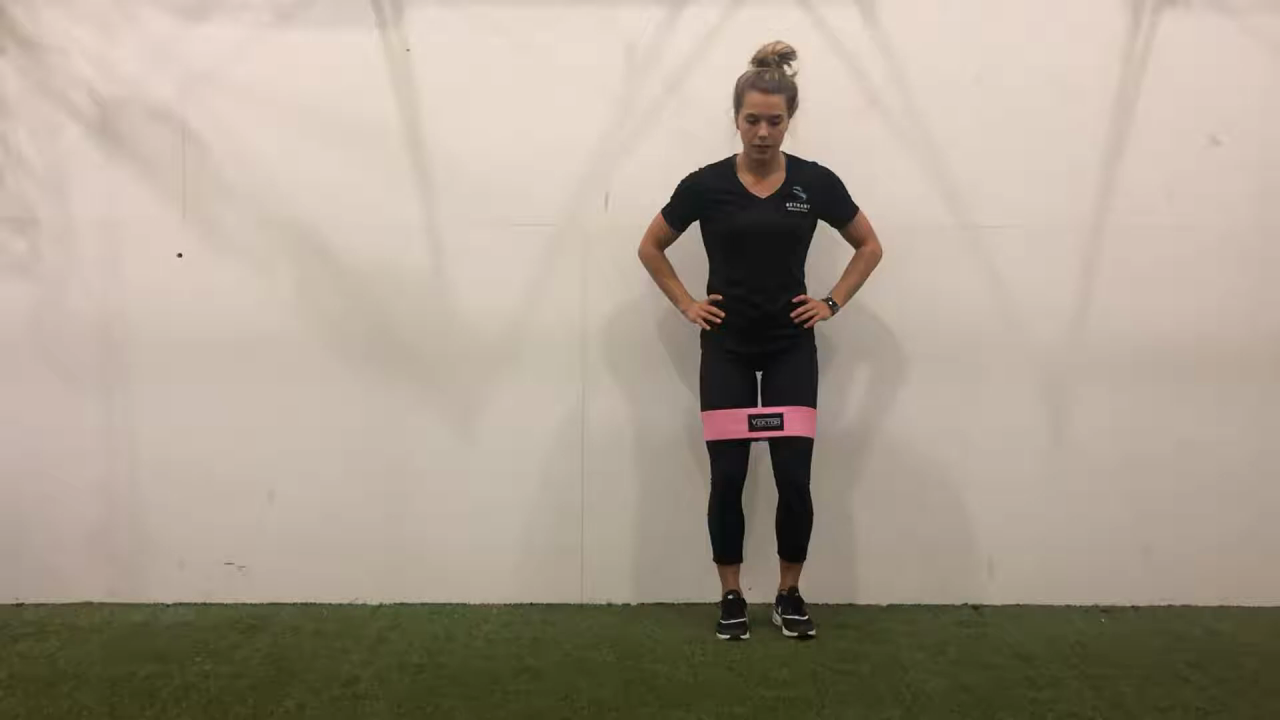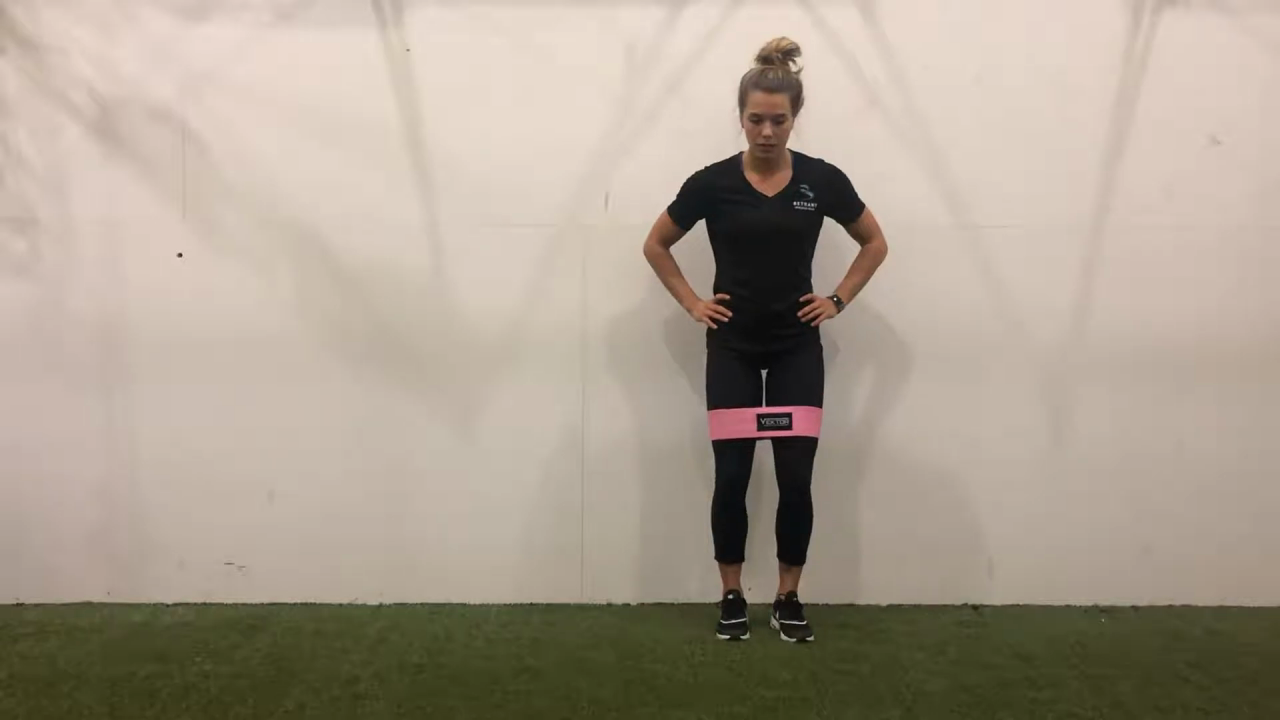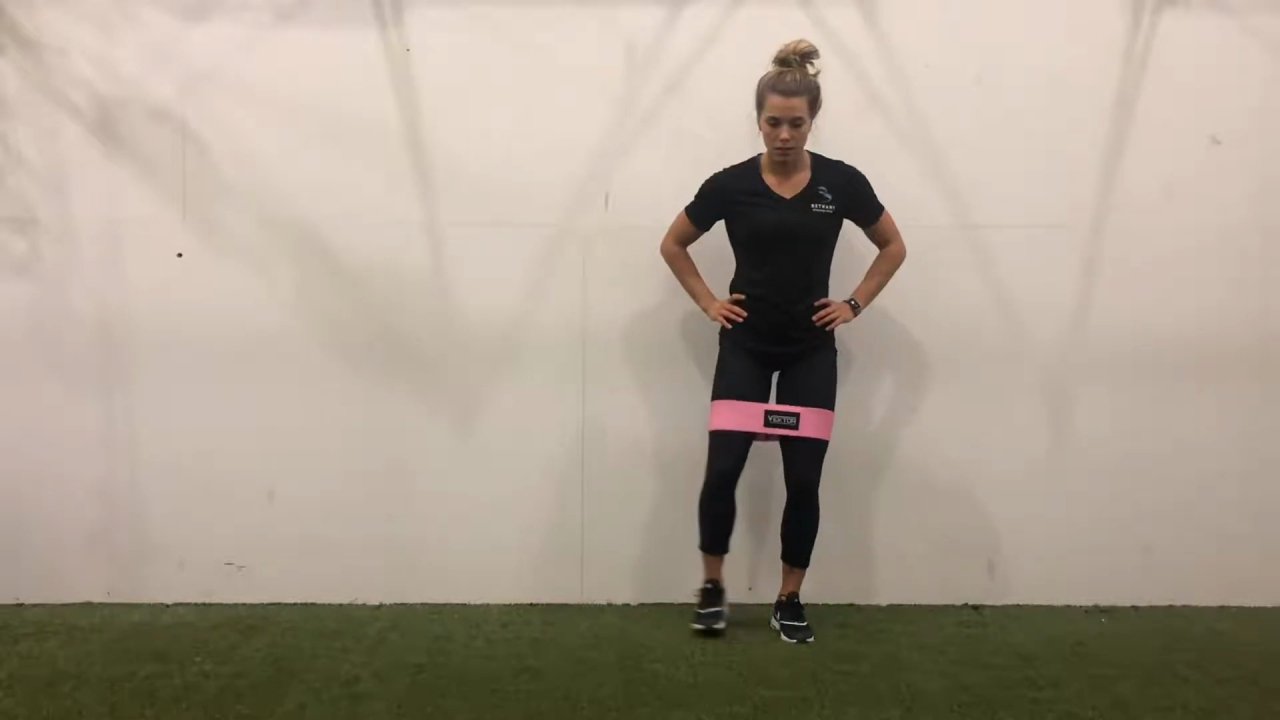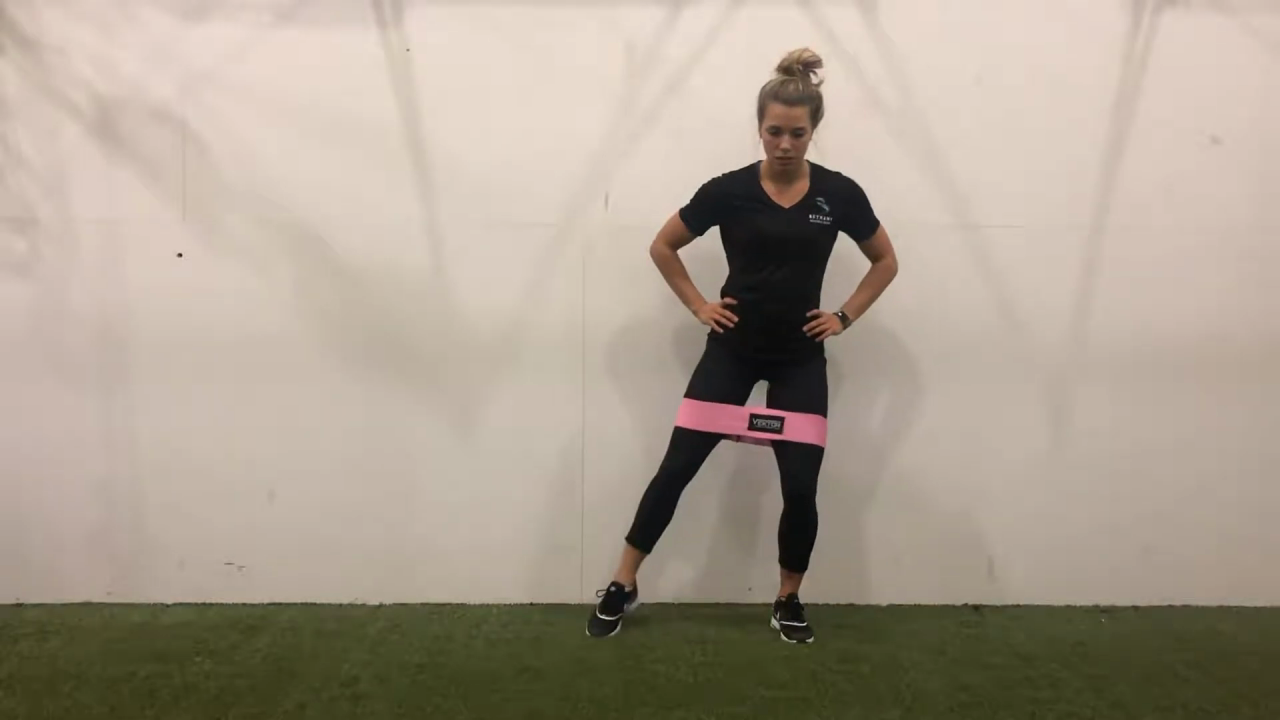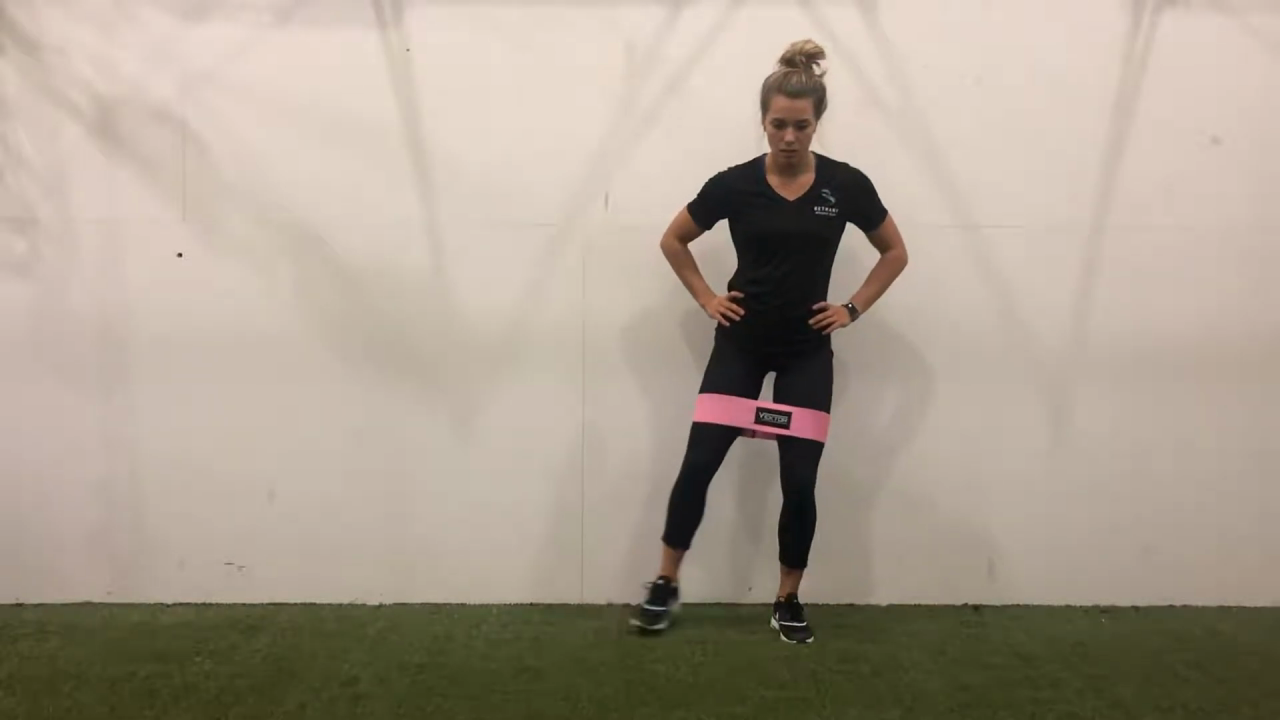
dt=0.4s
person 1, frame 1
left shoulder: (815, 182)
right shoulder: (706, 183)
left elbow: (869, 247)
right elbow: (651, 247)
left wrist: (832, 303)
right wrist: (686, 304)
left hip: (791, 348)
right hip: (726, 348)
left knee: (794, 479)
right knee: (727, 477)
left ankle: (790, 595)
right ankle: (731, 597)
person 1, frame 2
left shoulder: (822, 179)
right shoulder: (713, 182)
left elbow: (874, 244)
right elbow: (655, 246)
left wrist: (837, 300)
right wrist: (692, 302)
left hip: (797, 348)
right hip: (732, 347)
left knee: (796, 480)
right knee: (731, 477)
left ankle: (788, 599)
right ankle: (732, 596)
person 1, frame 3
left shoulder: (842, 182)
right shoulder: (730, 184)
left elbow: (893, 248)
right elbow: (672, 245)
left wrist: (852, 304)
right wrist: (707, 302)
left hip: (810, 351)
right hip: (744, 346)
left knee: (803, 482)
right knee: (722, 472)
left ankle: (788, 601)
right ankle: (712, 586)
person 1, frame 4
left shoulder: (839, 193)
right shoulder: (728, 190)
left elbow: (886, 262)
right elbow: (662, 246)
left wrist: (845, 316)
right wrist: (698, 305)
left hip: (800, 359)
right hip: (731, 351)
left knee: (801, 489)
right knee: (677, 469)
left ankle: (788, 602)
right ankle: (622, 586)
person 1, frame 5
left shoulder: (846, 184)
right shoulder: (734, 183)
left elbow: (895, 254)
right elbow: (674, 241)
left wrist: (853, 308)
right wrist: (706, 298)
left hip: (806, 350)
right hip: (740, 345)
left knee: (799, 483)
right knee: (698, 466)
left ankle: (788, 601)
right ankle: (665, 583)
